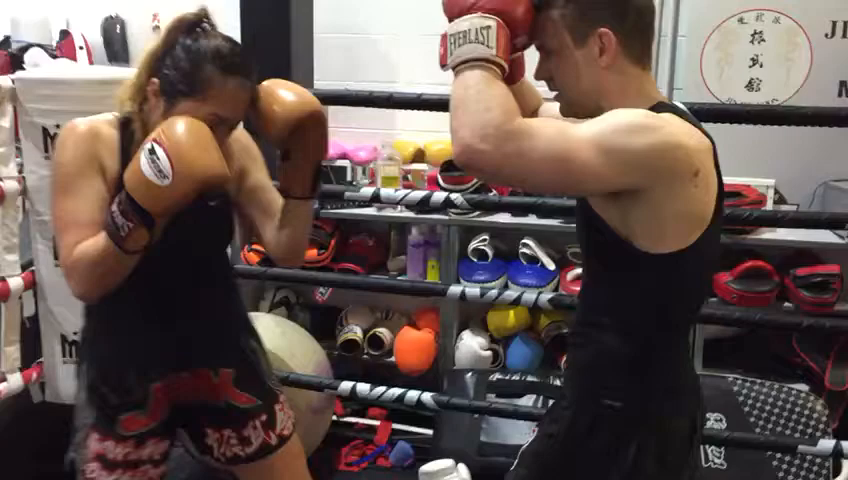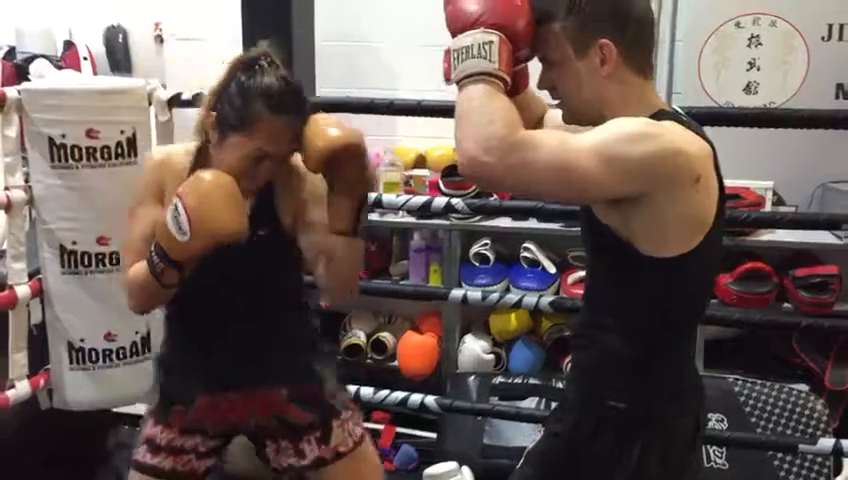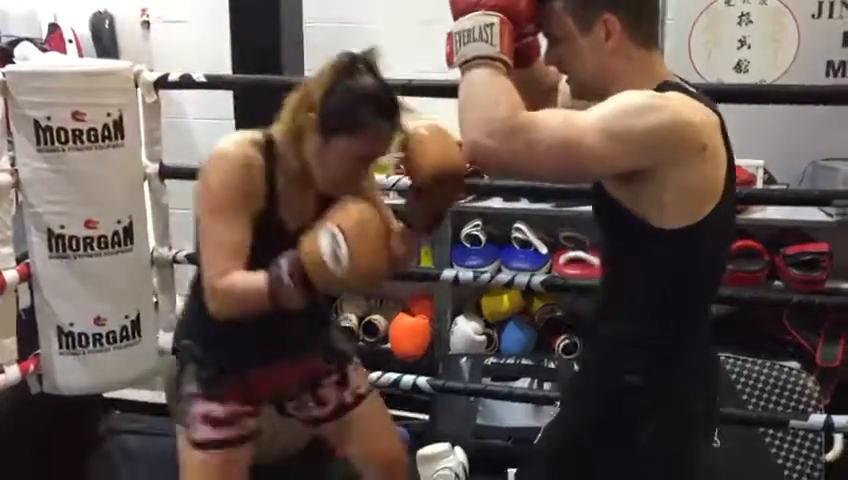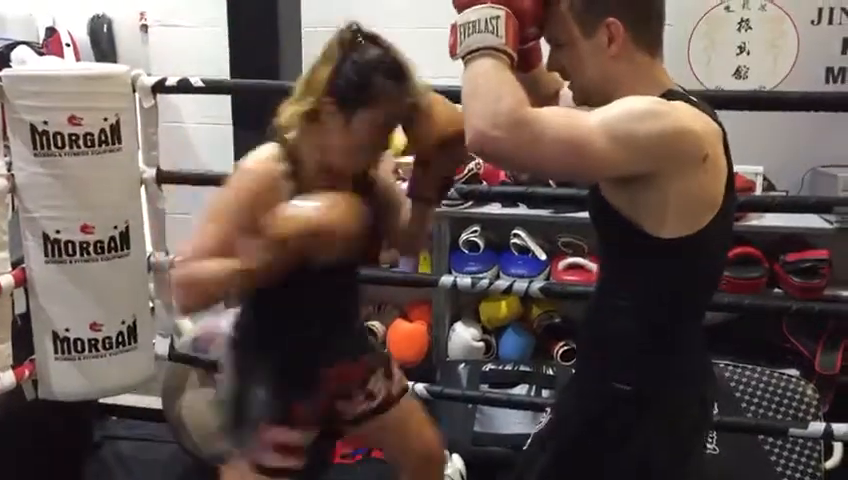
dt=0.5s
person 1, frame 1
left shoulder: (658, 142)
right shoulder: (641, 130)
left elbow: (481, 145)
right elbow: (527, 121)
left wrist: (476, 44)
right wrist: (504, 55)
left hip: (627, 419)
right hip: (636, 398)
person 1, frame 2
left shoulder: (659, 150)
right shoulder: (647, 135)
left elbow: (486, 157)
right elbow: (534, 130)
left wrist: (480, 54)
right wrist: (507, 69)
left hip: (629, 420)
right hip: (640, 400)
person 1, frame 3
left shoulder: (664, 120)
right shoulder: (663, 108)
left elbow: (491, 141)
right elbow: (542, 96)
left hip: (645, 393)
right hip: (647, 376)
person 1, frame 4
left shoulder: (667, 130)
right shoulder: (661, 116)
left elbow: (494, 131)
right elbow: (543, 111)
right wrist: (519, 44)
left hip: (637, 402)
right hip: (640, 384)
person 2, frame 1
left shoulder: (231, 146)
right shoulder: (87, 141)
left elbow: (285, 250)
right elbow: (82, 278)
left wrist: (301, 167)
right wrist: (142, 208)
left hip: (224, 356)
right hip: (125, 370)
person 2, frame 2
left shoulder: (298, 181)
right shoulder: (165, 171)
left elbow: (340, 287)
right elbow: (137, 296)
left wrist: (345, 199)
right wrist: (175, 253)
left hip: (290, 377)
right hip: (192, 383)
person 2, frame 3
left shoulder: (346, 170)
right shoulder: (235, 163)
left elbow: (398, 253)
right elbow: (220, 295)
right wrist: (303, 274)
left hip: (307, 343)
right hip: (221, 357)
person 2, frame 4
left shoulder: (365, 163)
right shoulder: (265, 176)
left elbow: (407, 240)
right elbow: (186, 287)
left wrist: (431, 180)
right wrist: (268, 257)
left hip: (346, 351)
right hip: (272, 370)
